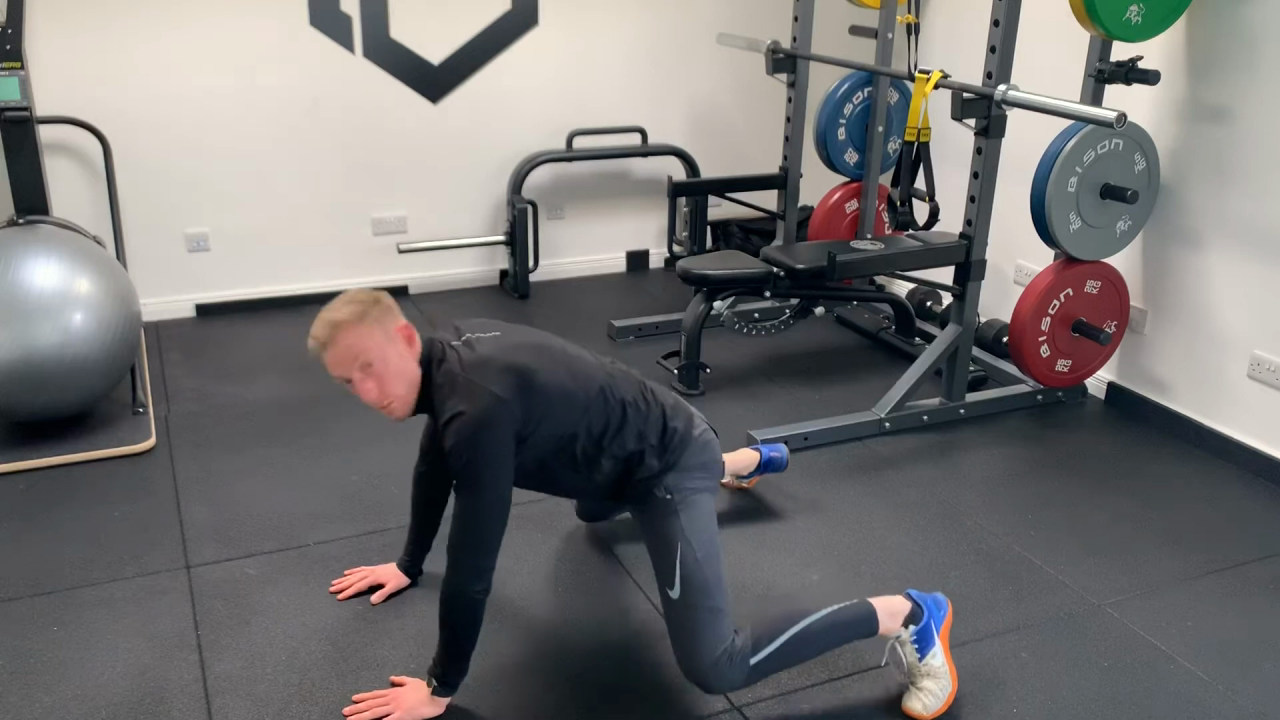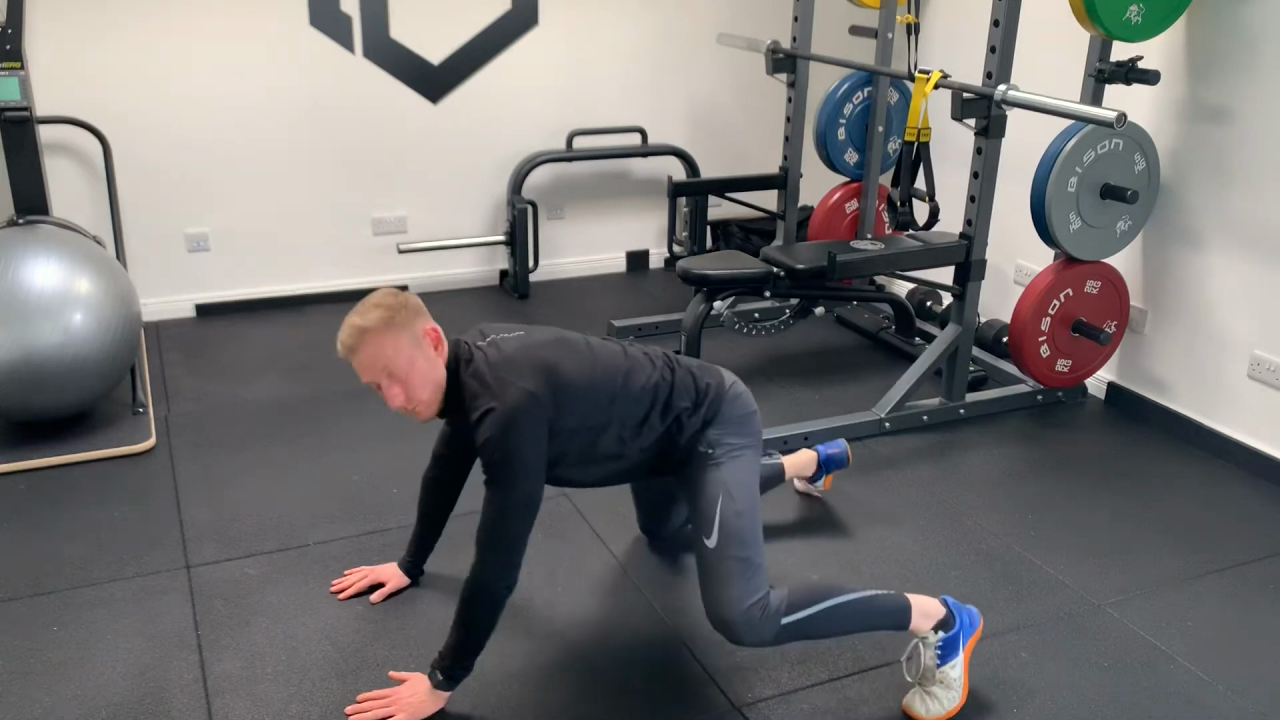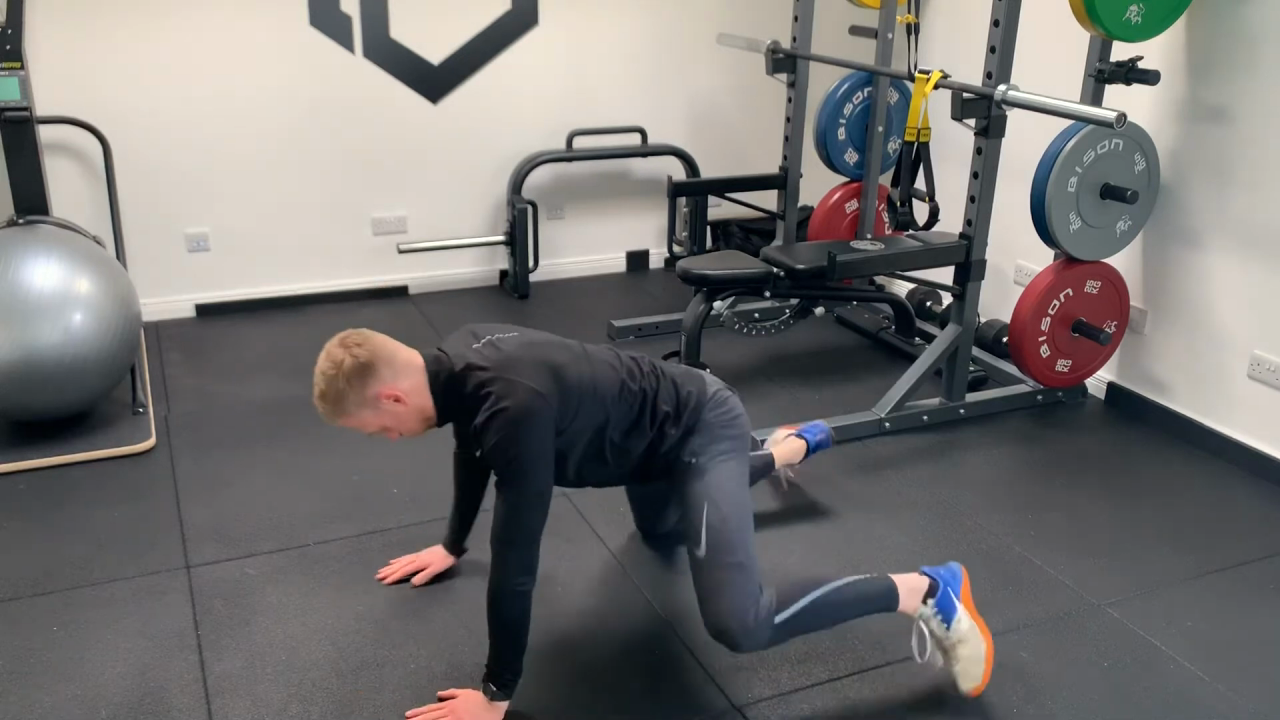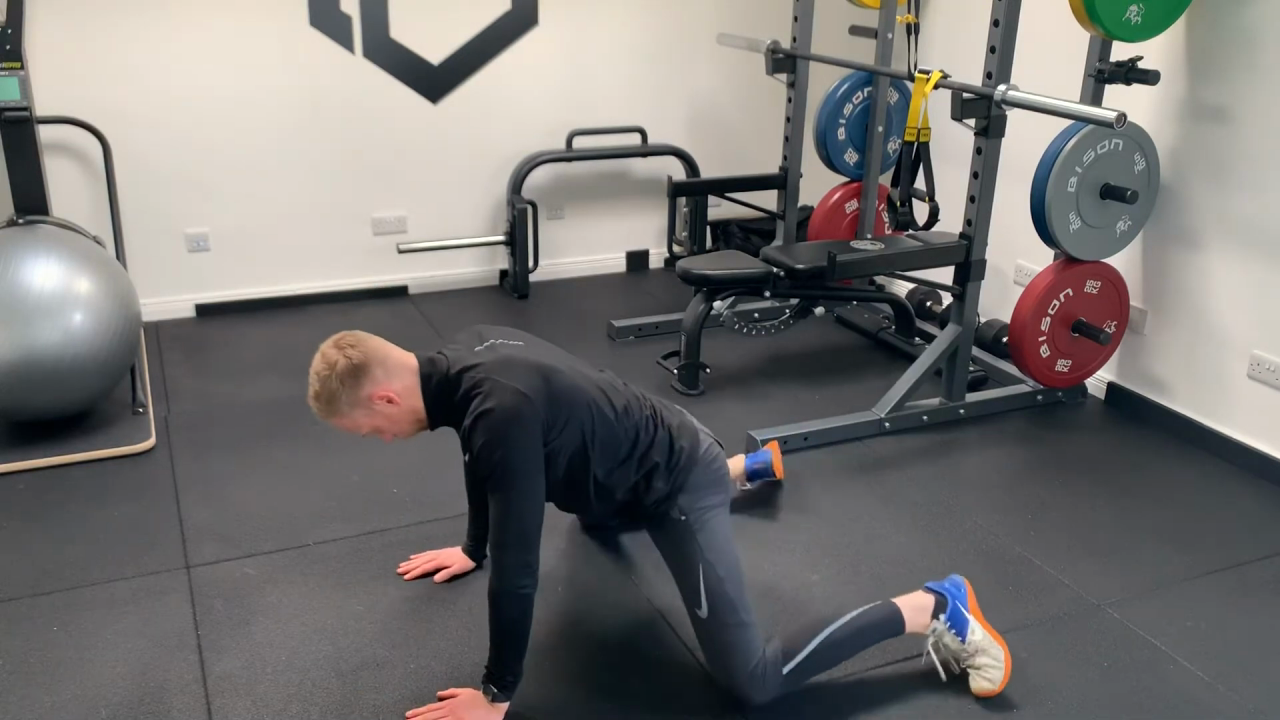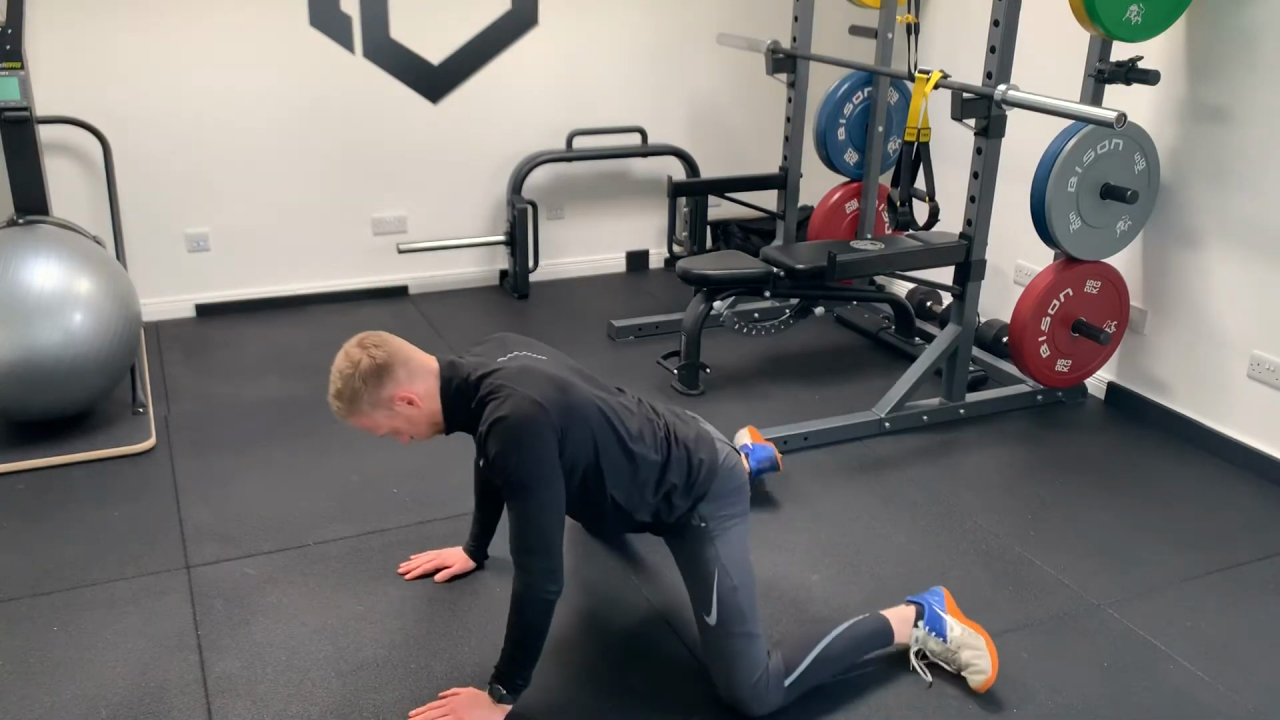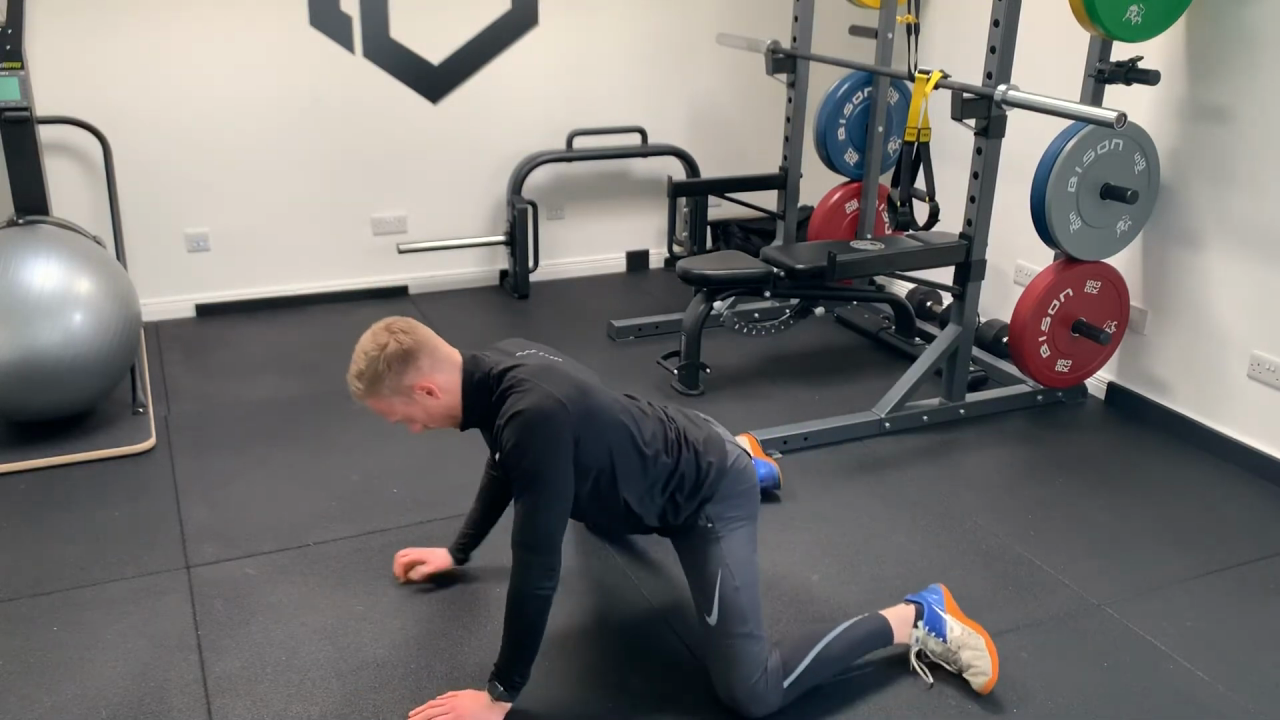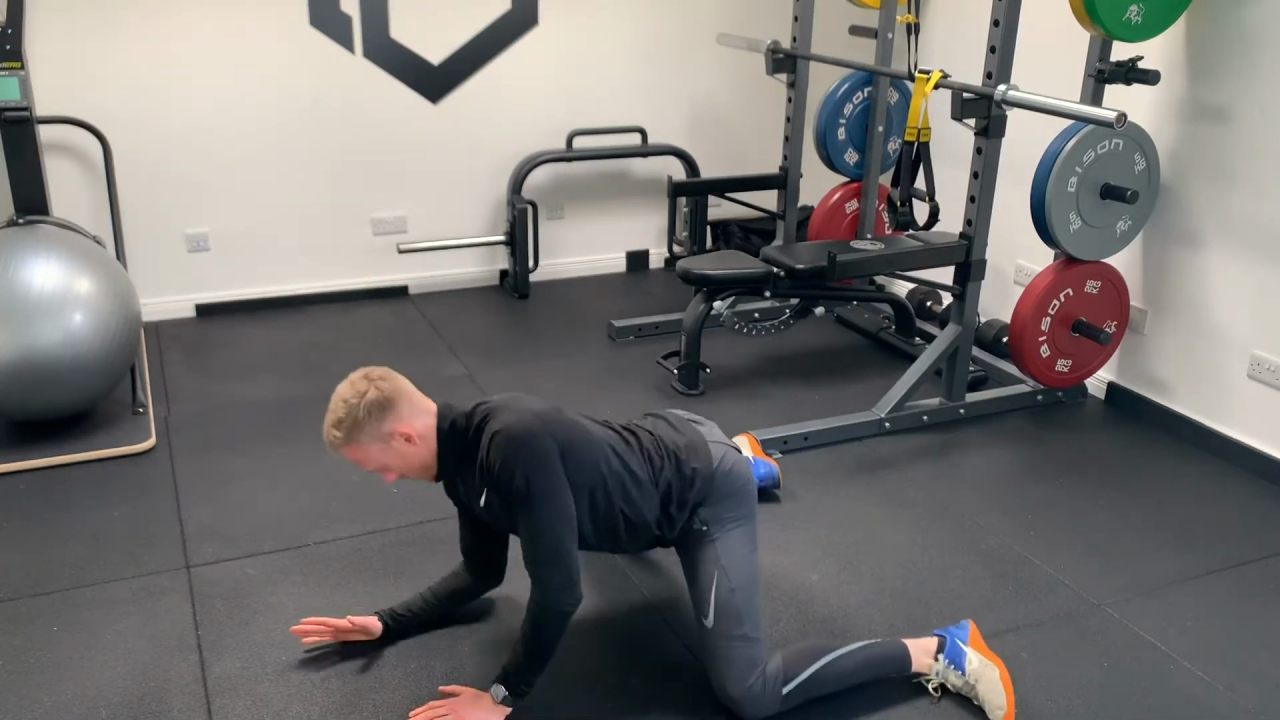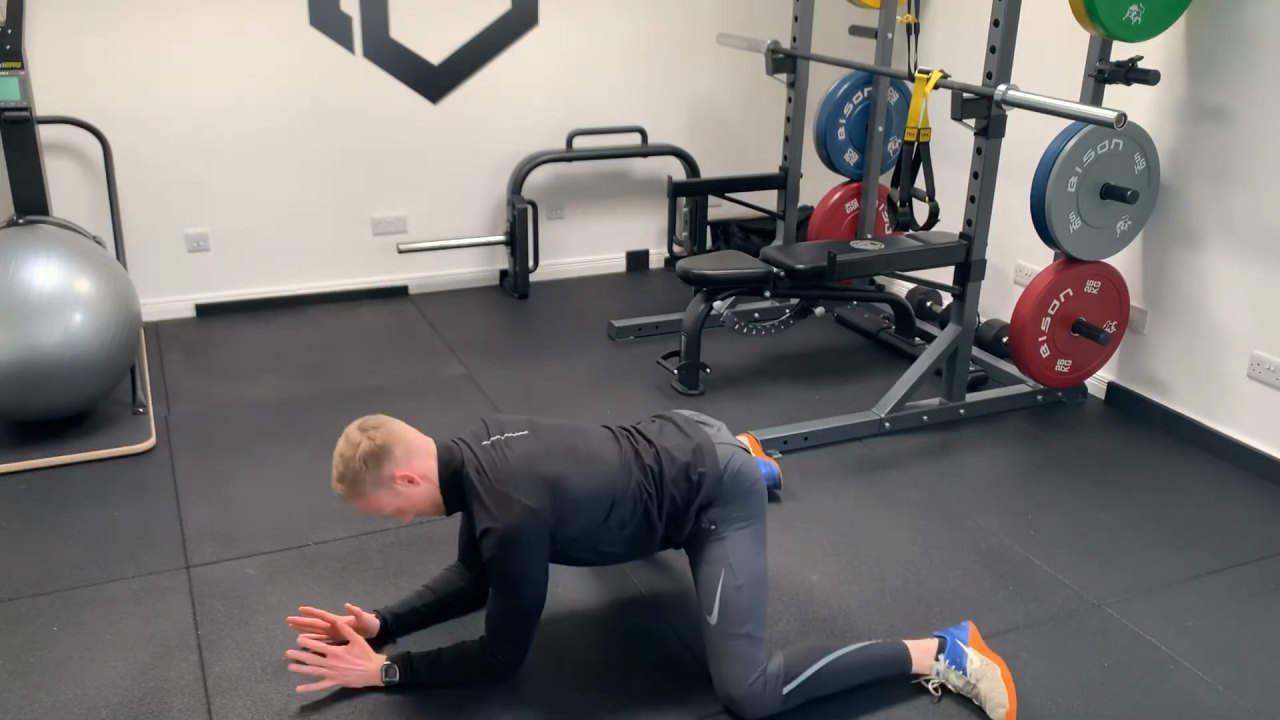
dt=0.5s
person 1, frame 1
left shoulder: (478, 406)
right shoulder: (446, 353)
left elbow: (473, 561)
right elbow: (434, 469)
right wrist: (407, 565)
left hip: (669, 464)
right hip: (634, 445)
left knee: (714, 666)
right knee: (594, 512)
left ankle: (907, 615)
right ankle: (747, 461)
person 1, frame 2
left shoulder: (508, 402)
right shoulder: (468, 361)
left elbow: (498, 560)
right elbow: (446, 469)
right wrist: (408, 566)
left hip: (713, 421)
right hip: (667, 416)
left knee: (742, 615)
right knee: (664, 531)
left ankle: (939, 619)
right ankle: (811, 462)
person 1, frame 3
left shoulder: (513, 405)
right shoulder: (457, 359)
left elbow: (516, 561)
right elbow: (471, 453)
right wrist: (450, 545)
left hip: (697, 424)
right hip: (658, 422)
left knee: (740, 622)
right knee: (660, 531)
left ankle: (928, 590)
right ankle: (792, 446)
person 1, frame 4
left shoulder: (500, 410)
right shoulder: (464, 358)
left elbow: (518, 567)
right elbow: (482, 464)
right wrist: (471, 548)
left hip: (678, 483)
right hip: (642, 454)
right knee: (595, 517)
left ankle: (936, 607)
right ankle: (744, 469)
person 1, frame 5
left shoulder: (515, 418)
right shoulder: (483, 363)
left elbow: (541, 576)
right elbow: (490, 462)
right wrist: (474, 548)
left hip: (701, 494)
right hip: (663, 454)
right knee: (593, 516)
left ankle: (917, 620)
right ankle: (741, 453)
person 1, frame 6
left shoulder: (533, 414)
right shoulder: (499, 366)
left elbow: (537, 571)
right elbow: (504, 466)
right wrist: (457, 551)
left hip: (708, 493)
right hip: (673, 454)
right knee: (587, 509)
left ankle: (915, 619)
right ankle: (743, 458)
person 1, frame 7
left shoulder: (512, 442)
right shoulder: (464, 453)
left elbow: (558, 592)
right elbow: (480, 576)
right wrist: (383, 624)
left hip: (707, 490)
right hip: (668, 442)
right knee: (586, 510)
left ankle: (937, 652)
right ankle: (744, 457)
person 1, frame 8
left shoulder: (509, 515)
right shoulder: (473, 451)
left elbow: (503, 655)
right elbow: (471, 580)
right wrist: (380, 622)
left hip: (716, 493)
right hip: (678, 437)
left ankle: (937, 653)
right ankle: (746, 457)
